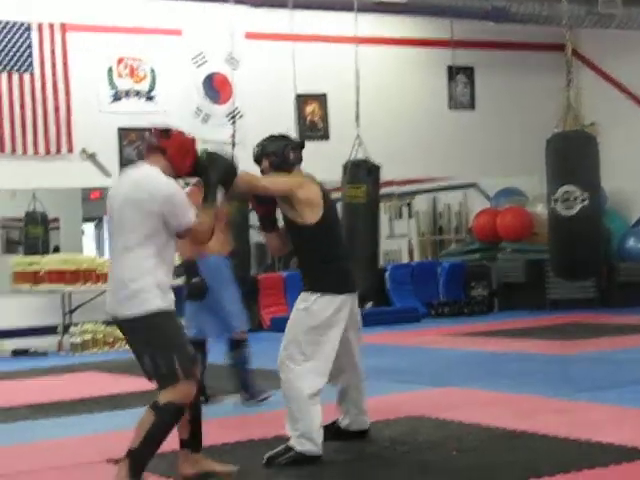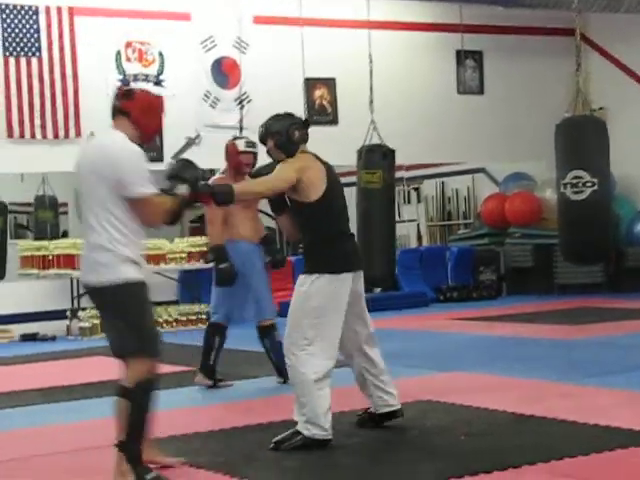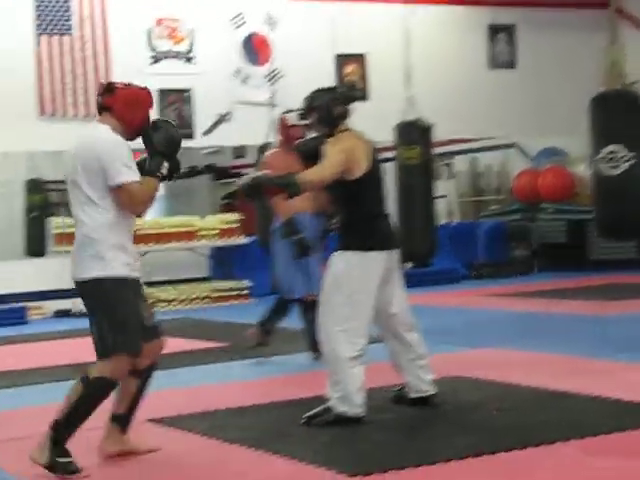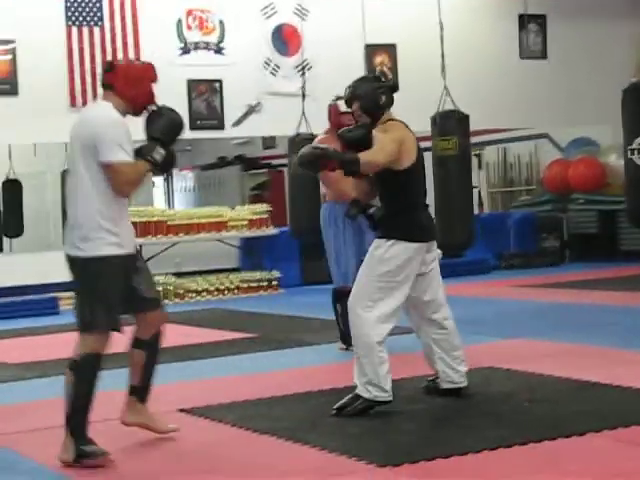
dt=0.2s
person 1, frame 1
left shoulder: (126, 180)
right shoulder: (162, 186)
right elbow: (200, 234)
right wrist: (212, 190)
left hip: (128, 301)
right hip: (145, 304)
left knee: (187, 374)
right knee: (179, 389)
person 1, frame 2
left shoulder: (92, 148)
right shoulder: (125, 151)
right elbow: (153, 216)
left wrist: (170, 191)
right wrist: (181, 185)
left hip: (103, 271)
right hip: (117, 273)
left knee: (142, 359)
right knee: (140, 364)
person 1, frame 3
left shoulder: (90, 142)
right shoulder: (110, 143)
right elbow: (135, 204)
left wrist: (152, 164)
right wrist: (160, 159)
left hip: (114, 267)
right hip: (107, 270)
left knee: (151, 347)
right knee: (115, 361)
left ankle: (116, 435)
right ankle: (50, 446)
person 1, frame 4
left shoulder: (97, 118)
right shoulder: (107, 121)
right elbow: (125, 183)
left wrist: (153, 152)
right wrist: (157, 145)
left hip: (117, 244)
right hip: (95, 248)
left knee: (152, 316)
right knee: (96, 338)
left ankle: (136, 406)
right ankle: (74, 439)
person 2, frame 1
left shoulder: (294, 185)
right shoulder: (300, 192)
left elbow: (256, 183)
right elbow: (280, 249)
right wrist: (266, 213)
left hip: (324, 289)
right hip: (343, 285)
left knee: (296, 363)
right knee: (341, 357)
left ankle: (306, 444)
right ankle: (353, 422)
person 2, frame 2
left shoulder: (296, 165)
right shoulder: (318, 167)
left elbow: (258, 188)
right elbow: (294, 229)
left wrist: (212, 191)
right wrist: (278, 199)
left hip: (325, 270)
right hip: (347, 265)
left knee: (303, 348)
right knee: (358, 340)
left ankle: (314, 428)
right ankle: (384, 404)
person 2, frame 3
left shoulder: (341, 144)
right shoulder: (358, 143)
left elbow: (322, 177)
right elbow: (336, 196)
left wrist: (273, 183)
right wrist: (311, 163)
left hip: (359, 248)
right hip: (381, 243)
left knee: (337, 326)
right knee: (396, 320)
left ankle: (345, 405)
right ankle: (420, 387)
person 2, frame 4
left shoulder: (389, 132)
right shoulder: (393, 132)
left elbow: (377, 160)
left wrist: (335, 158)
right wrist: (352, 153)
left hip: (399, 237)
right hip: (419, 234)
left knee: (364, 309)
right knee: (432, 310)
left ankle: (373, 389)
right ankle: (453, 378)
person 3, frame 1
left shoulder: (219, 204)
right shoulder: (191, 197)
right elbow: (186, 239)
right wrist: (192, 273)
left hip: (221, 266)
right hip: (206, 268)
left knee: (201, 332)
right knee: (237, 328)
left ankle: (198, 390)
right ankle: (247, 388)
person 3, frame 2
right shoulder: (220, 184)
right elbow: (214, 224)
left wrist: (271, 247)
right wrist: (220, 259)
left hip: (252, 252)
right hip: (238, 252)
left knee: (222, 317)
right knee: (264, 315)
left ankle: (207, 372)
right ankle: (284, 371)
person 3, frame 3
left shoulder: (304, 154)
right shoulder: (274, 158)
right elbow: (279, 198)
right wrist: (293, 231)
left hip: (310, 223)
right hip: (292, 226)
left knee: (296, 289)
right knee: (309, 288)
left ankle: (263, 329)
right ankle: (317, 345)
person 3, frame 4
right shoulder: (324, 144)
right elbow: (336, 182)
right wrist: (360, 206)
left hip: (358, 212)
right hip: (339, 212)
right knee: (345, 278)
right ankle: (348, 337)
